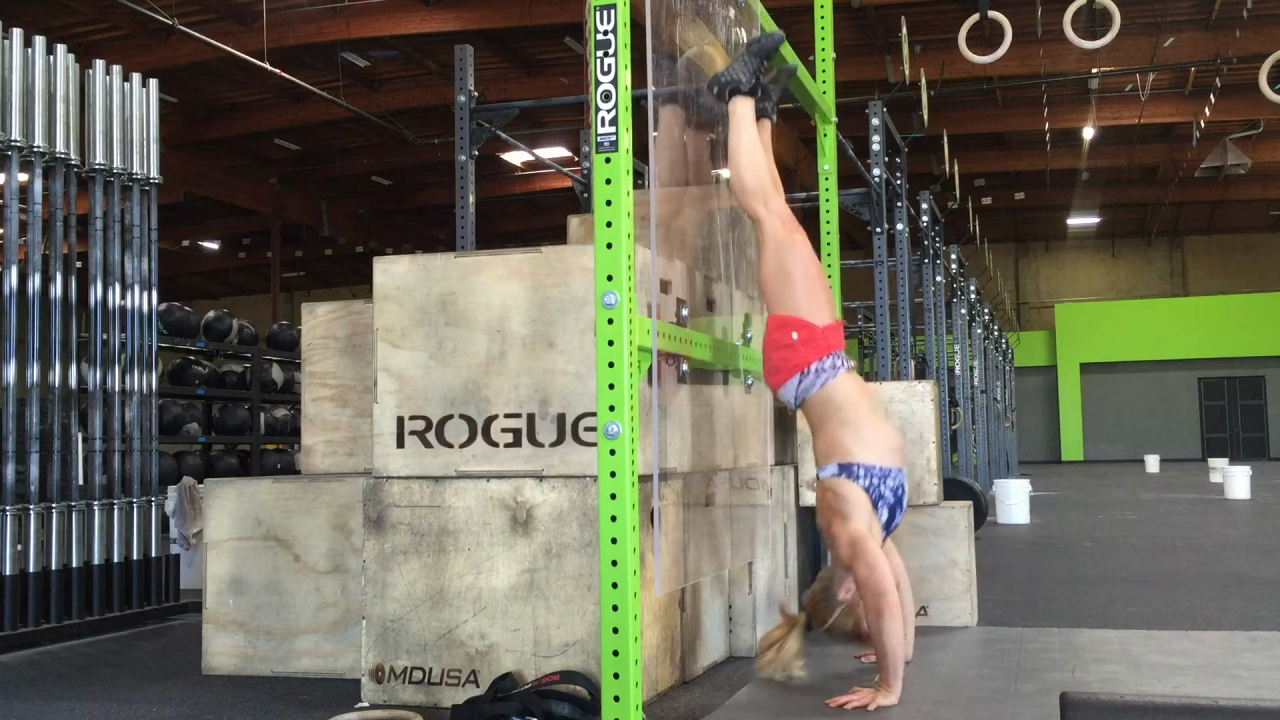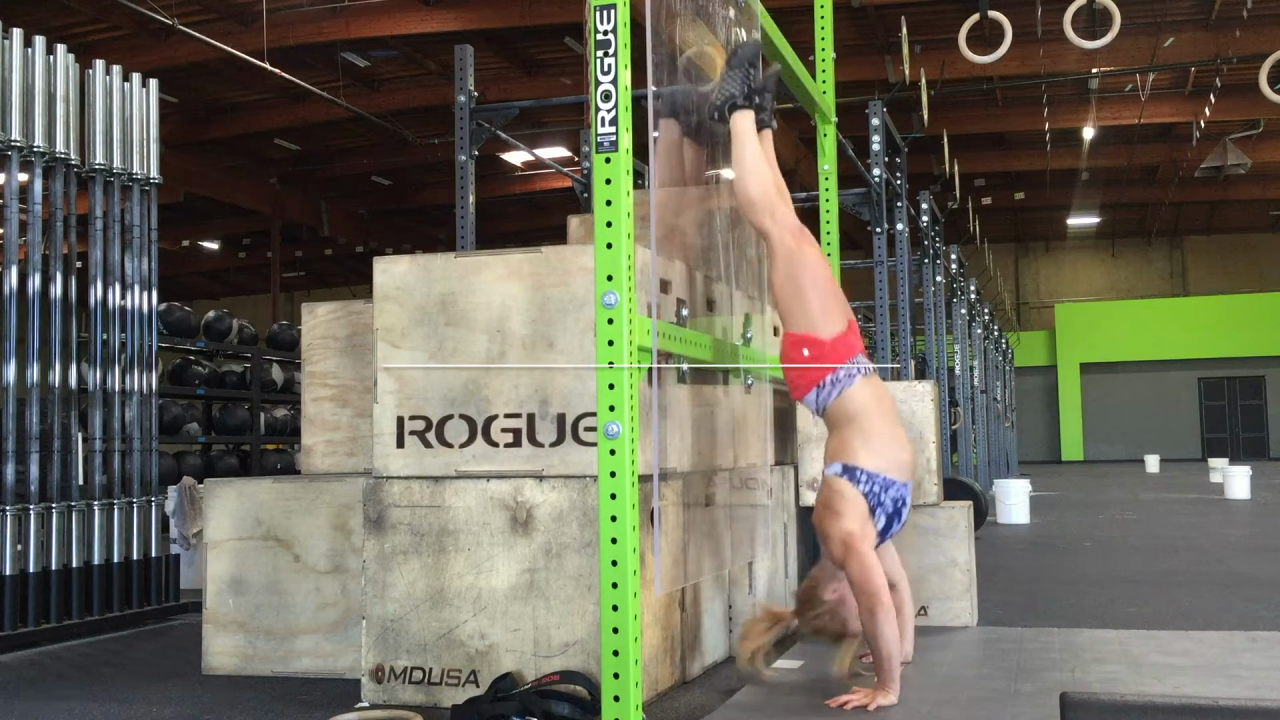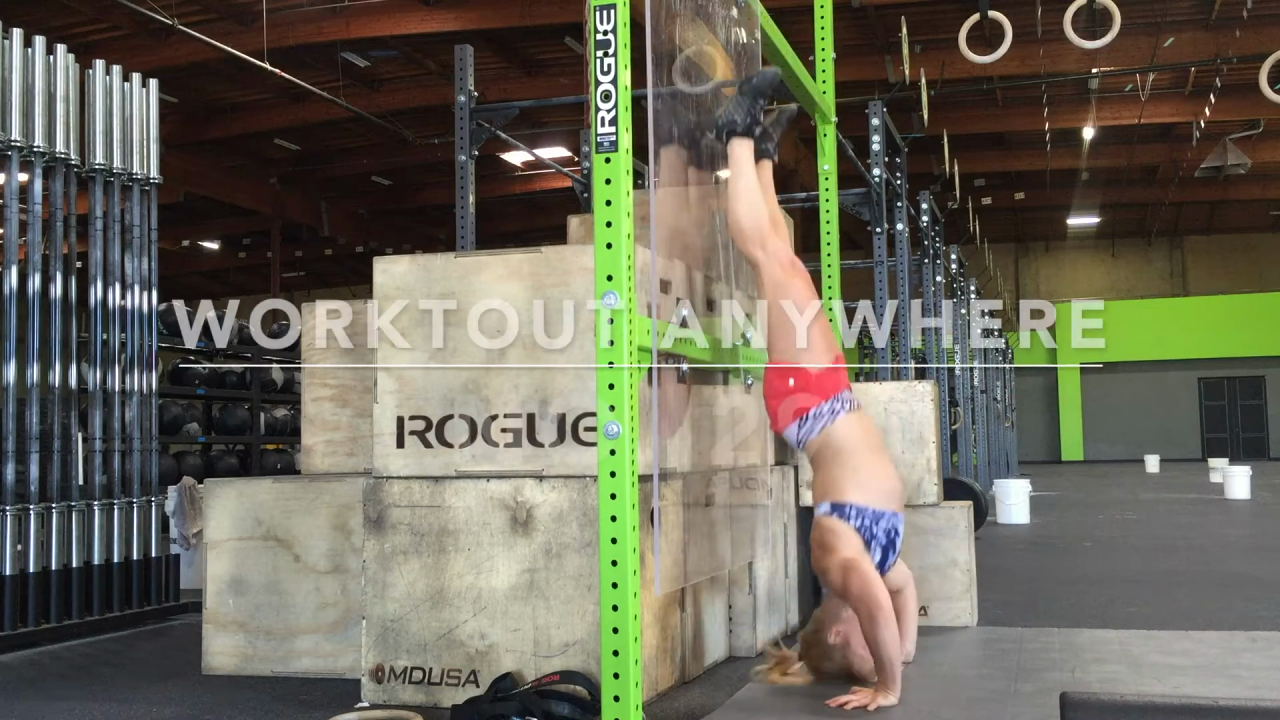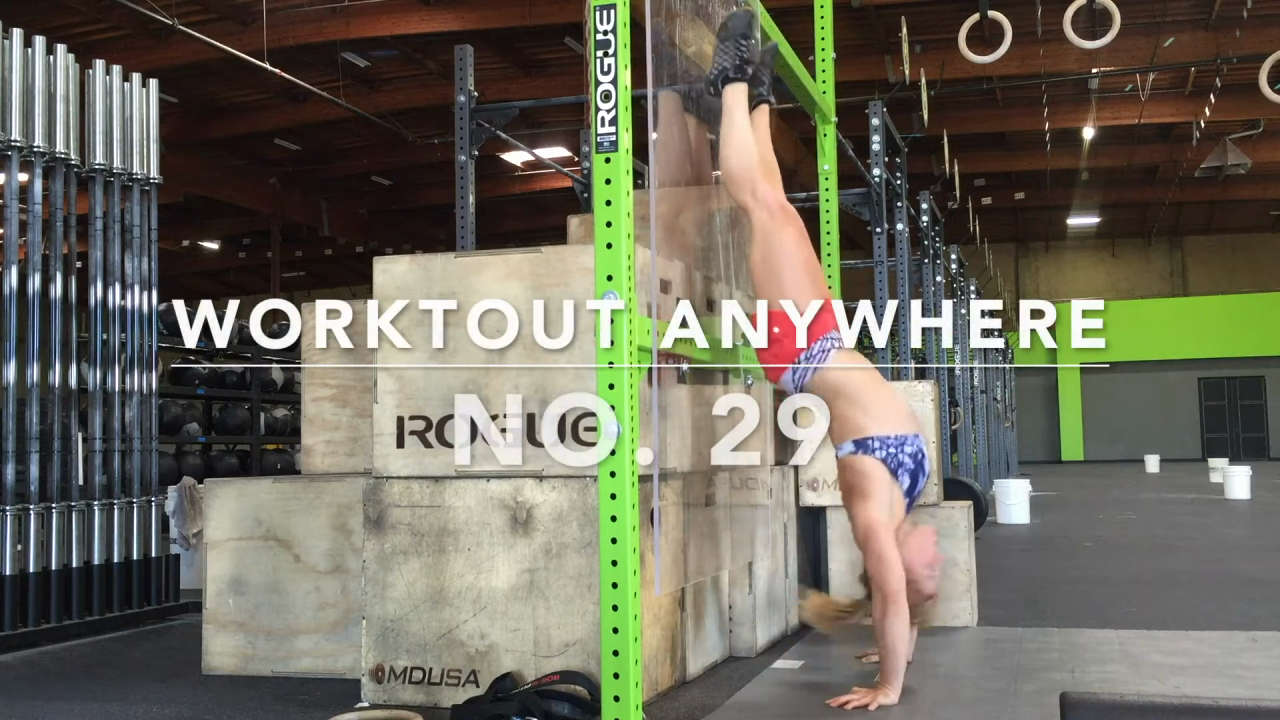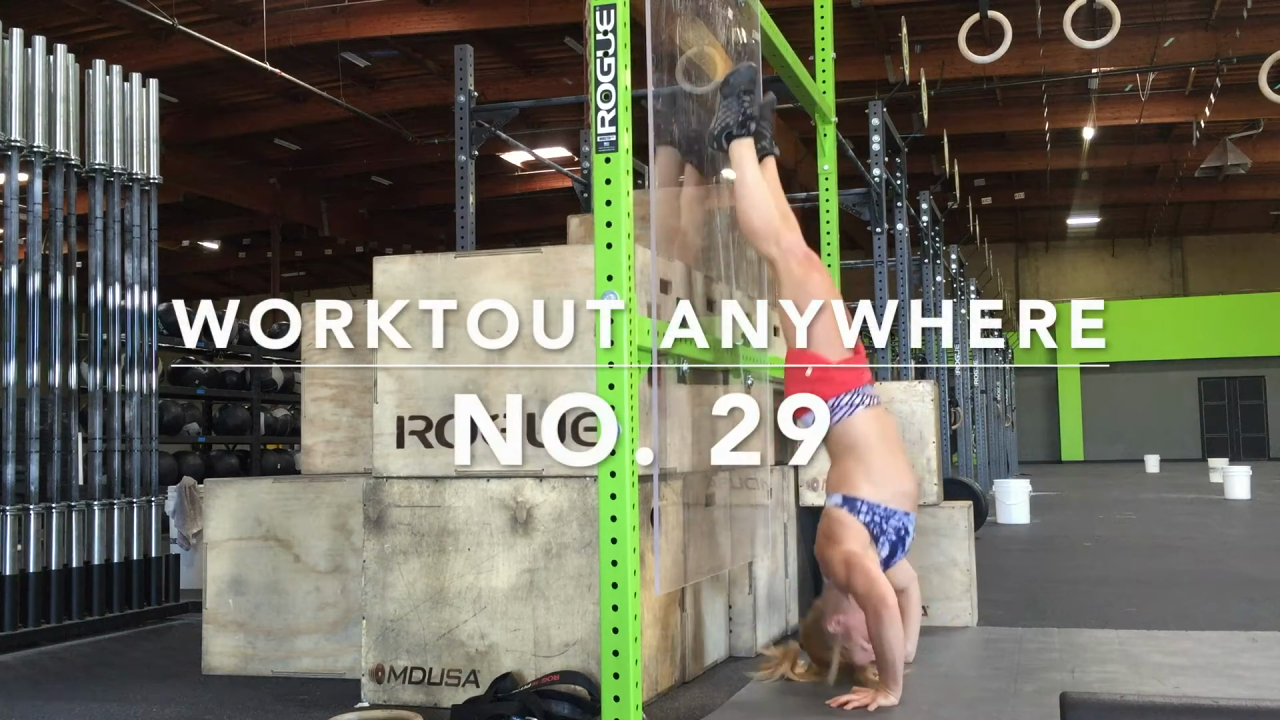
dt=0.5s
person 1, frame 1
left shoulder: (858, 522)
right shoulder: (852, 521)
left wrist: (895, 669)
right wrist: (889, 687)
left hip: (814, 360)
right hip: (808, 359)
left knee: (773, 216)
right knee: (770, 214)
left ankle: (755, 102)
right ankle: (743, 92)
person 1, frame 2
left shoulder: (858, 519)
right shoulder: (846, 519)
left wrist: (897, 660)
right wrist: (887, 688)
left hip: (836, 363)
right hip: (827, 361)
left knee: (781, 224)
right knee: (777, 224)
left ankle: (755, 112)
right ankle: (742, 107)
person 1, frame 3
right shoulder: (841, 550)
left wrist: (897, 666)
right wrist: (888, 685)
left hip: (816, 395)
right hip: (810, 395)
left knee: (775, 256)
right knee: (771, 256)
left ankle: (758, 144)
right ankle: (742, 132)
person 1, frame 4
left shoulder: (886, 499)
right shoulder: (874, 500)
right wrist: (888, 686)
left hip: (813, 343)
right hip: (802, 346)
left knee: (772, 207)
right knee: (765, 205)
left ankle: (754, 91)
right ankle: (737, 79)
person 1, frame 5
right shoulder: (846, 546)
left wrist: (893, 678)
right wrist: (890, 685)
left hip: (840, 389)
right hip: (835, 389)
left knee: (791, 253)
right knee: (787, 252)
right ankle: (741, 134)
